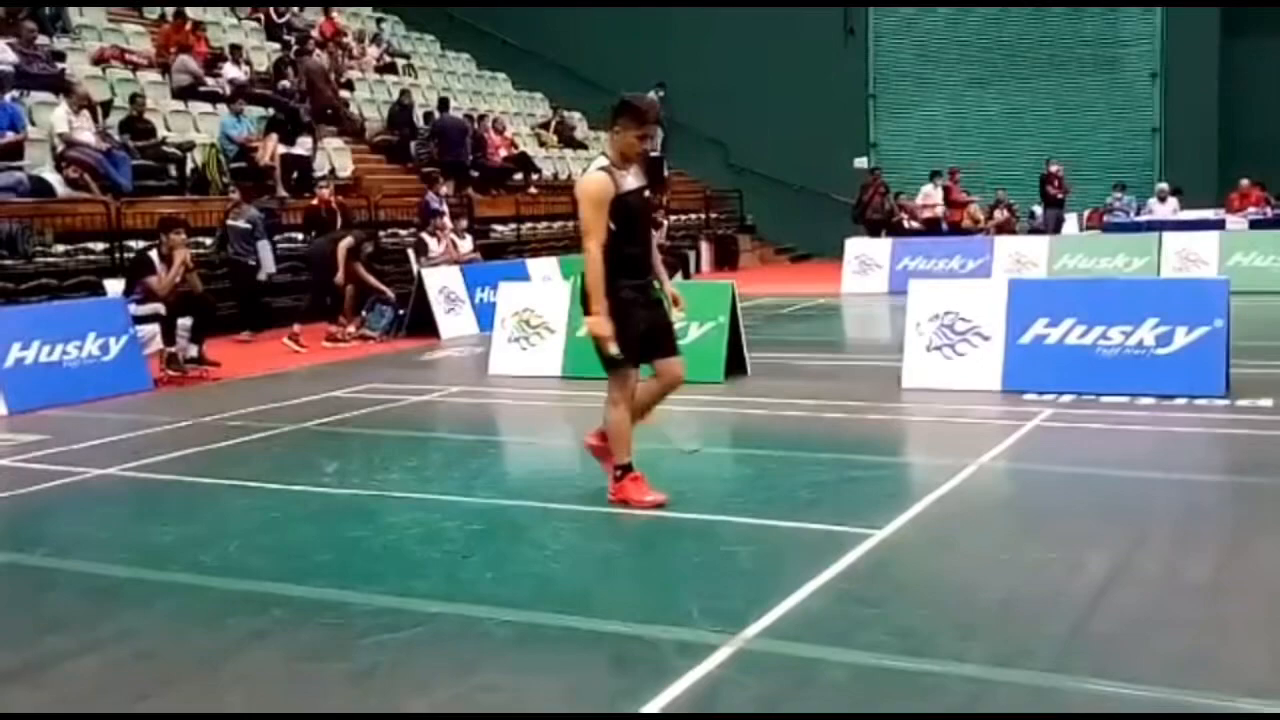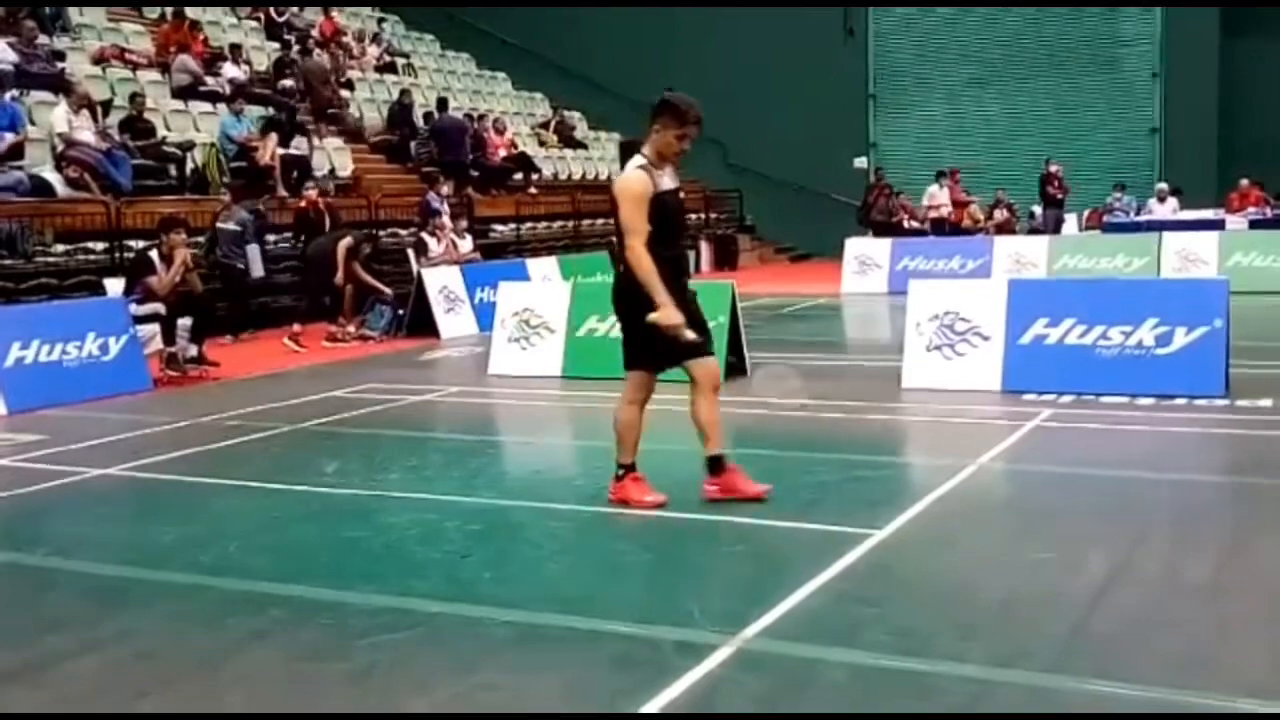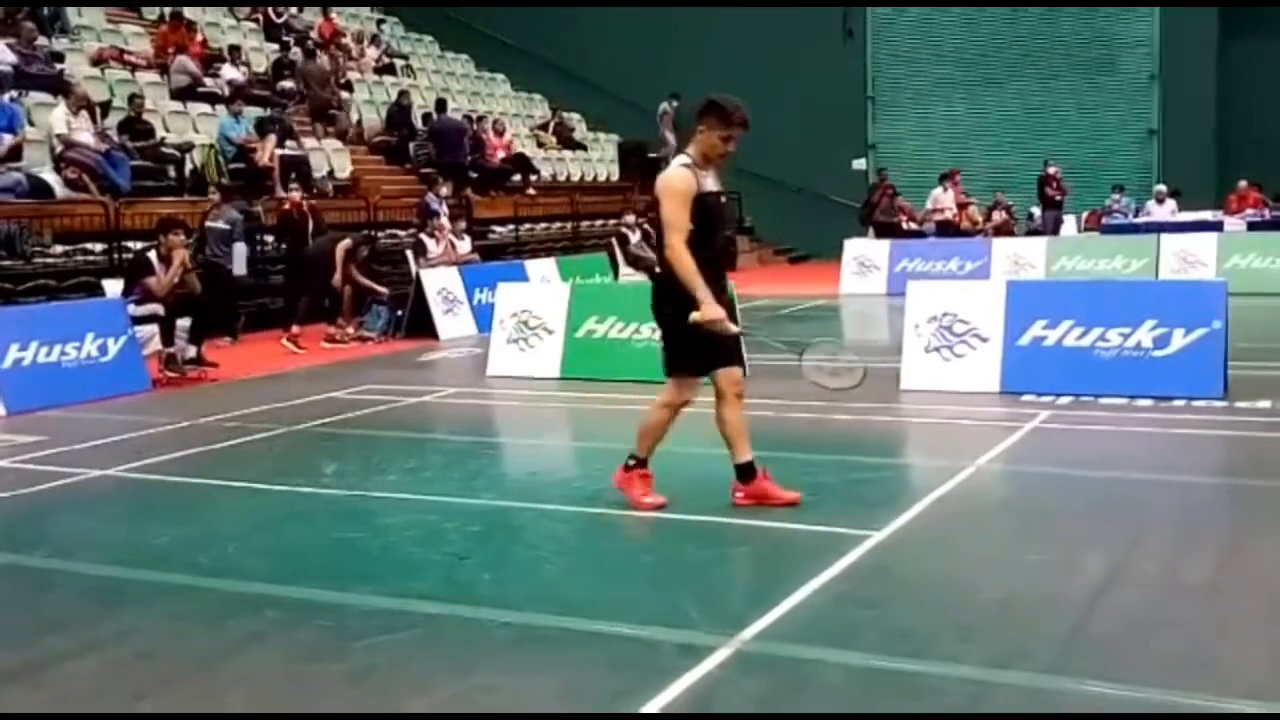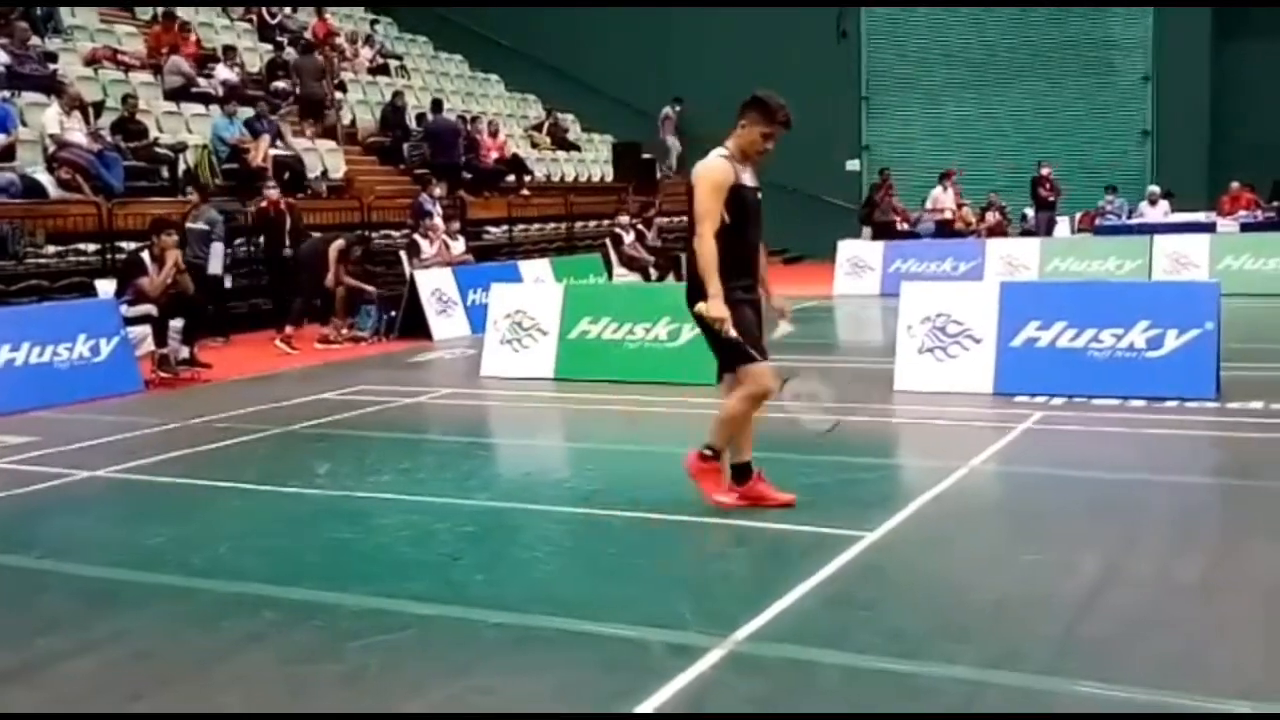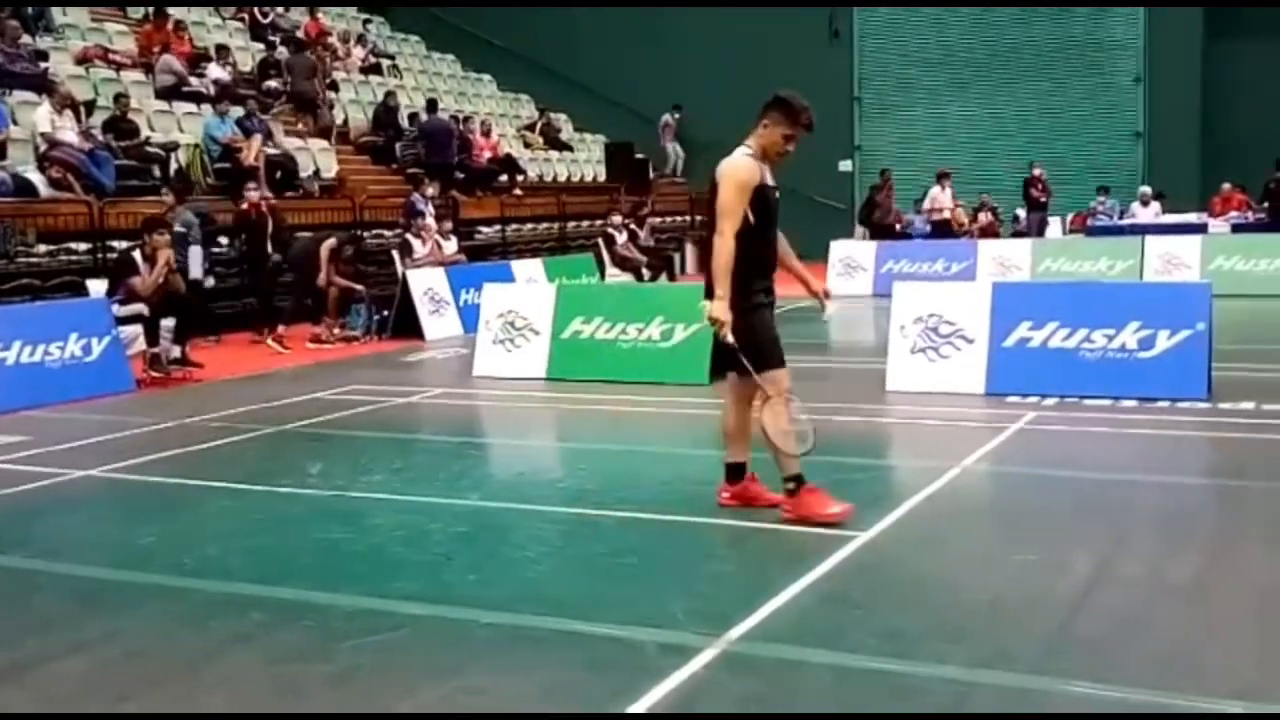
dt=0.2s
person 1, frame 1
left shoulder: (638, 171)
right shoulder: (597, 181)
right elbow: (593, 250)
left wrist: (664, 281)
right wrist: (599, 314)
left hip: (645, 290)
right hip: (613, 296)
left knee: (671, 374)
right knee: (623, 387)
left ankle: (606, 438)
right ankle: (621, 476)
person 1, frame 2
left shoulder: (671, 172)
right shoulder: (635, 179)
right elbow: (635, 248)
right wrist: (662, 305)
left hip: (679, 291)
right hip: (644, 298)
left knee: (708, 378)
right knee: (639, 390)
left ankle: (719, 473)
right ankle: (624, 479)
person 1, frame 3
left shoulder: (711, 175)
right shoulder: (678, 177)
right elbow: (675, 247)
right wrist: (705, 302)
left hip: (714, 298)
right hip: (685, 302)
left knee: (733, 386)
right knee: (679, 393)
left ankle: (748, 479)
right ankle: (632, 471)
person 1, frame 4
left shoulder: (748, 173)
right shoulder: (716, 169)
right elbow: (705, 237)
left wrist: (769, 292)
right wrist: (716, 299)
left hip: (744, 292)
right hip: (721, 296)
left knee: (742, 384)
right knee: (760, 383)
left ankle: (743, 478)
right ankle: (707, 458)
person 1, frame 5
left shoulder: (762, 170)
right shoulder: (740, 167)
right elbow: (724, 237)
left wrist: (806, 278)
right wrist: (721, 298)
left hip: (754, 294)
right hip: (741, 299)
left knee: (741, 387)
right knee: (776, 387)
left ankle: (737, 481)
right ankle: (797, 494)
